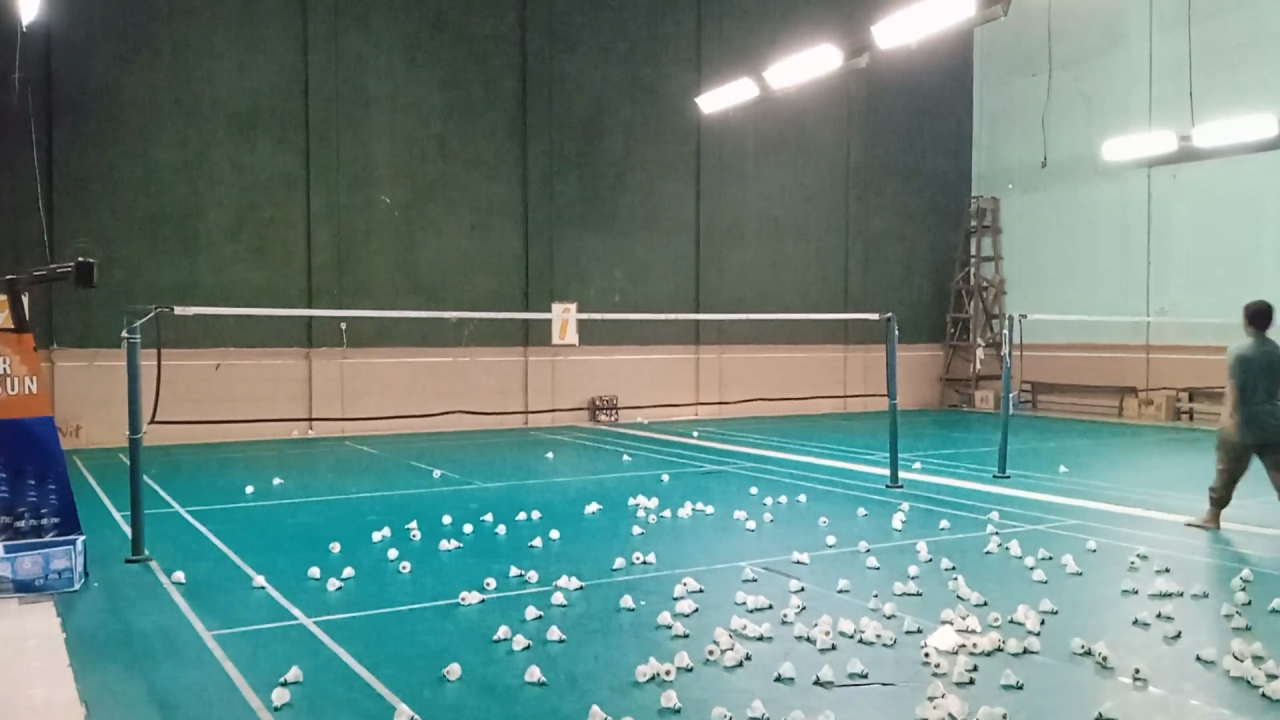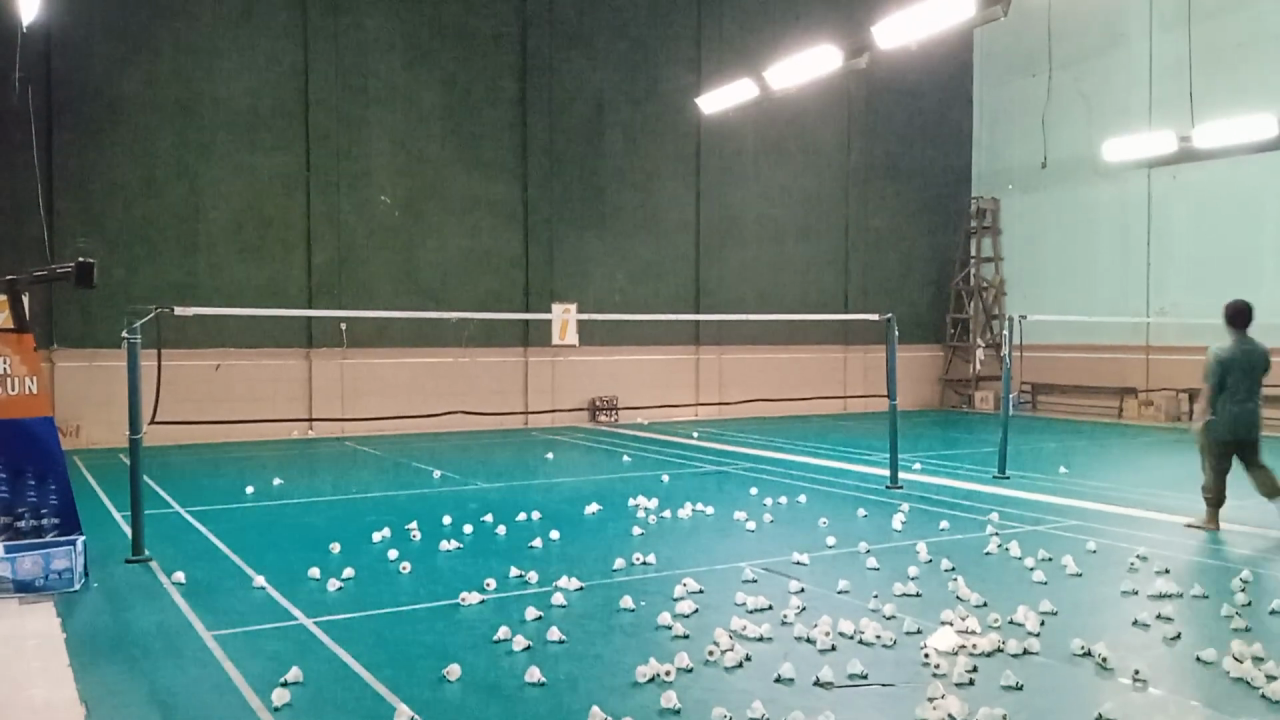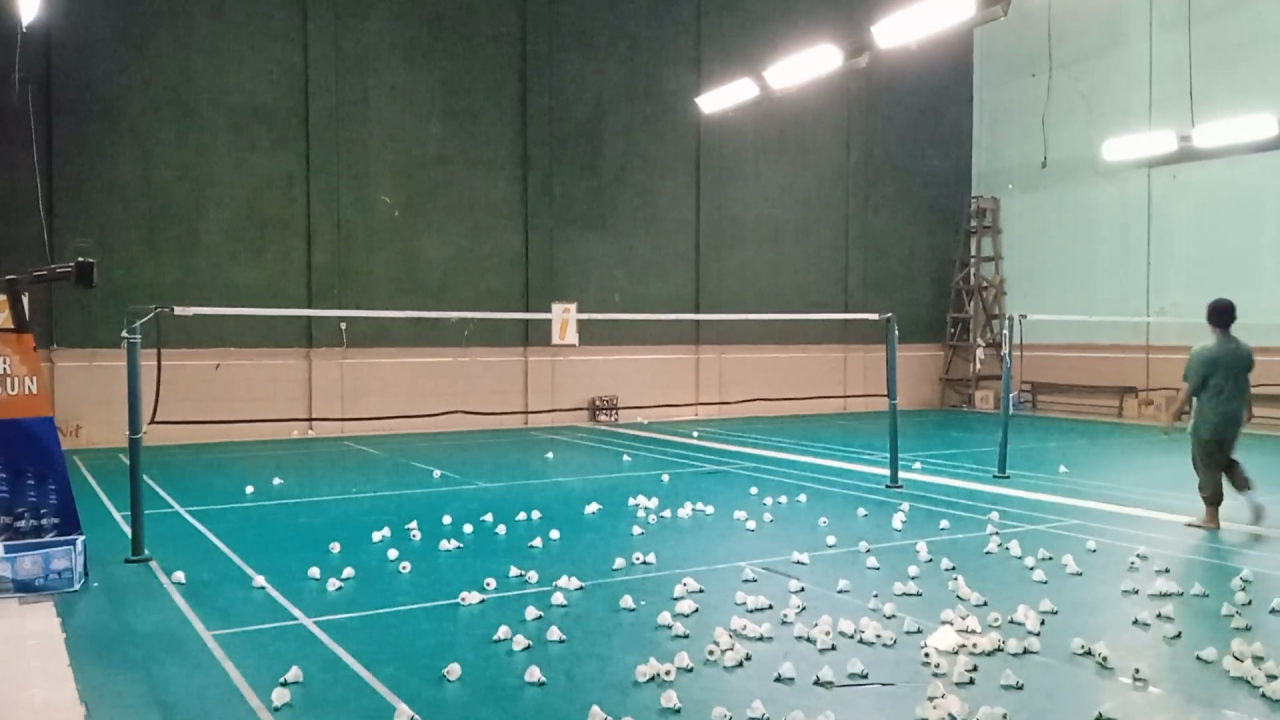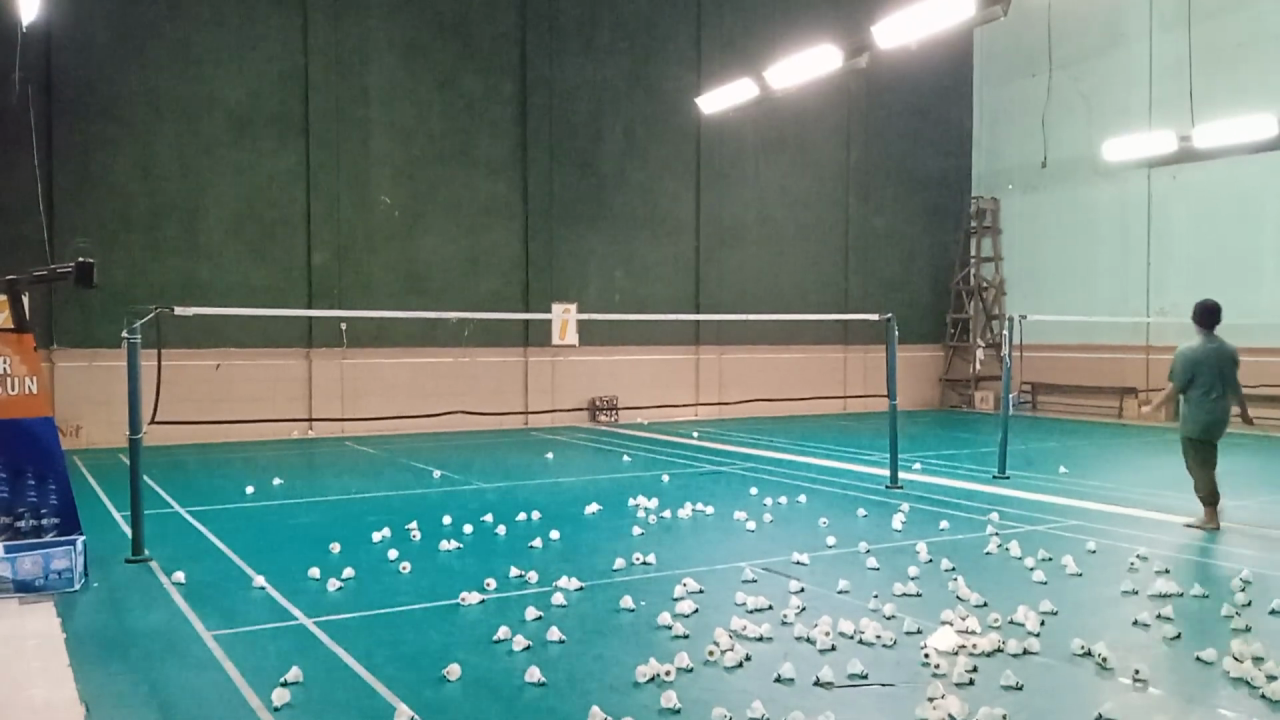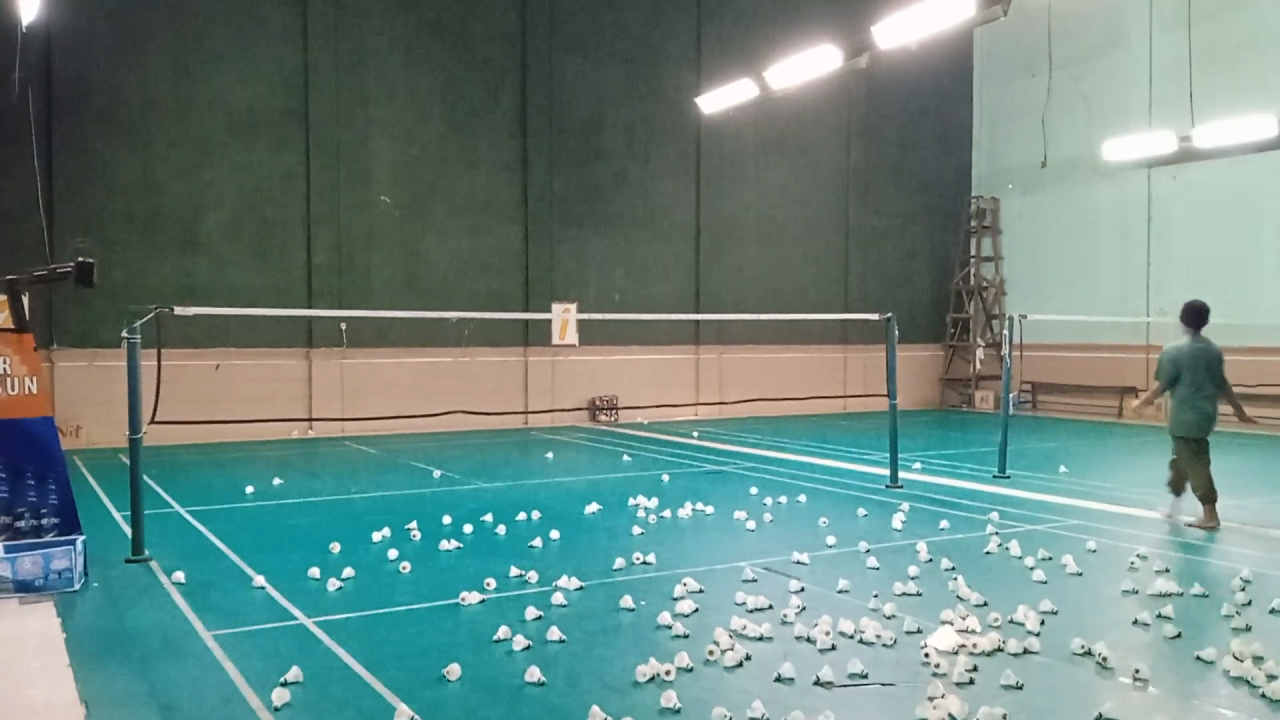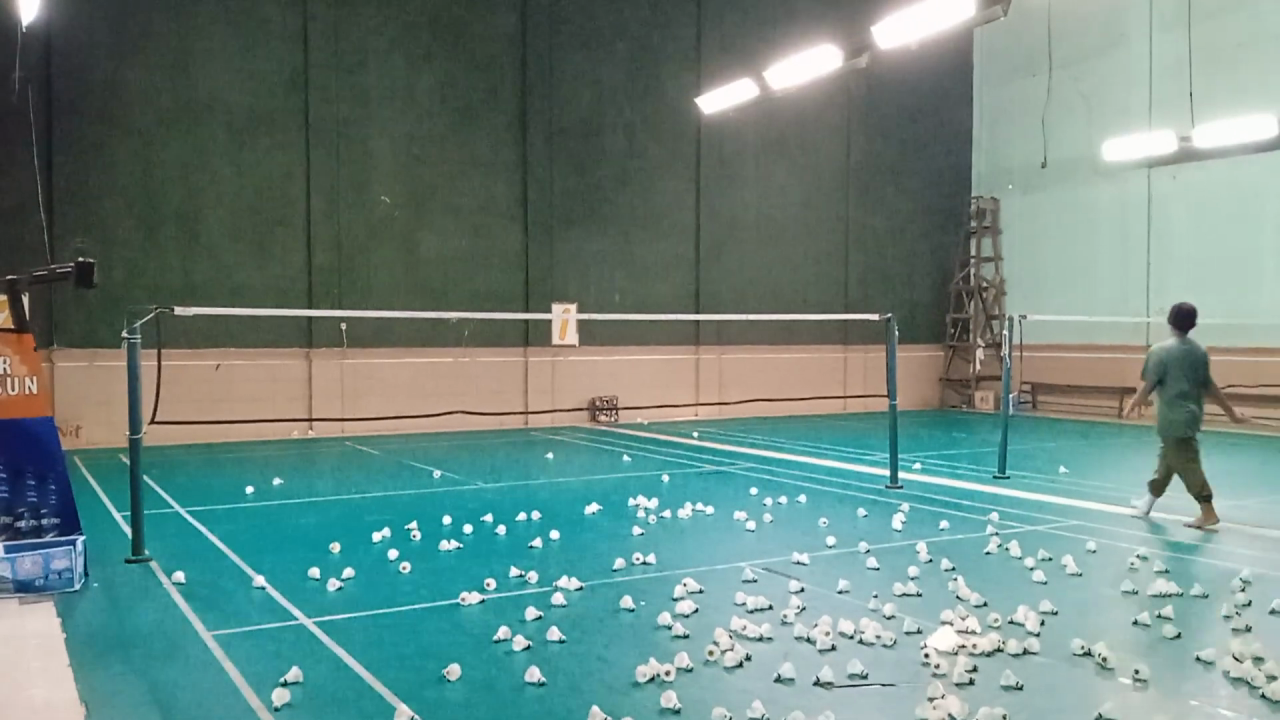
dt=0.1s
person 1, frame 1
left shoulder: (1240, 353)
left elbow: (1233, 387)
left wrist: (1228, 417)
left hip: (1243, 423)
left knee: (1228, 471)
left ankle: (1213, 517)
person 1, frame 2
left shoulder: (1219, 353)
left elbow: (1209, 389)
left wrist: (1202, 419)
left hip: (1221, 425)
right hip: (1250, 420)
left knee: (1215, 470)
right knee: (1255, 466)
left ankle: (1211, 517)
person 1, frame 3
left shoulder: (1202, 352)
right shoulder: (1245, 350)
left elbow: (1190, 389)
right elbow: (1244, 385)
left wrist: (1172, 415)
right wrist: (1247, 408)
left hip: (1208, 420)
right hip: (1233, 418)
left knee: (1207, 467)
right knee: (1226, 461)
left ankle: (1211, 516)
right ankle: (1251, 497)
person 1, frame 4
left shoulder: (1187, 352)
right shoulder: (1229, 350)
left elbow: (1175, 388)
right elbow: (1234, 384)
left wrist: (1152, 407)
right wrist: (1243, 410)
left hip: (1196, 420)
right hip: (1219, 417)
left knee: (1200, 466)
right knee: (1206, 462)
left ankle: (1210, 516)
right ankle: (1211, 507)
person 1, frame 5
left shoulder: (1173, 351)
right shoulder: (1214, 350)
left elbow: (1161, 386)
right elbow: (1222, 384)
left wrist: (1142, 402)
right wrist: (1239, 410)
left hip: (1186, 419)
right hip: (1206, 415)
left knee: (1195, 465)
right knee: (1180, 458)
left ankle: (1210, 514)
right ankle: (1174, 504)
person 1, frame 6
left shoulder: (1159, 351)
right shoulder: (1200, 351)
left elbow: (1148, 386)
right elbow: (1208, 386)
left wrist: (1132, 405)
right wrist: (1229, 410)
left hip: (1173, 418)
right hip: (1191, 415)
left knee: (1187, 464)
right knee: (1167, 459)
left ankle: (1208, 512)
right ankle: (1147, 504)
